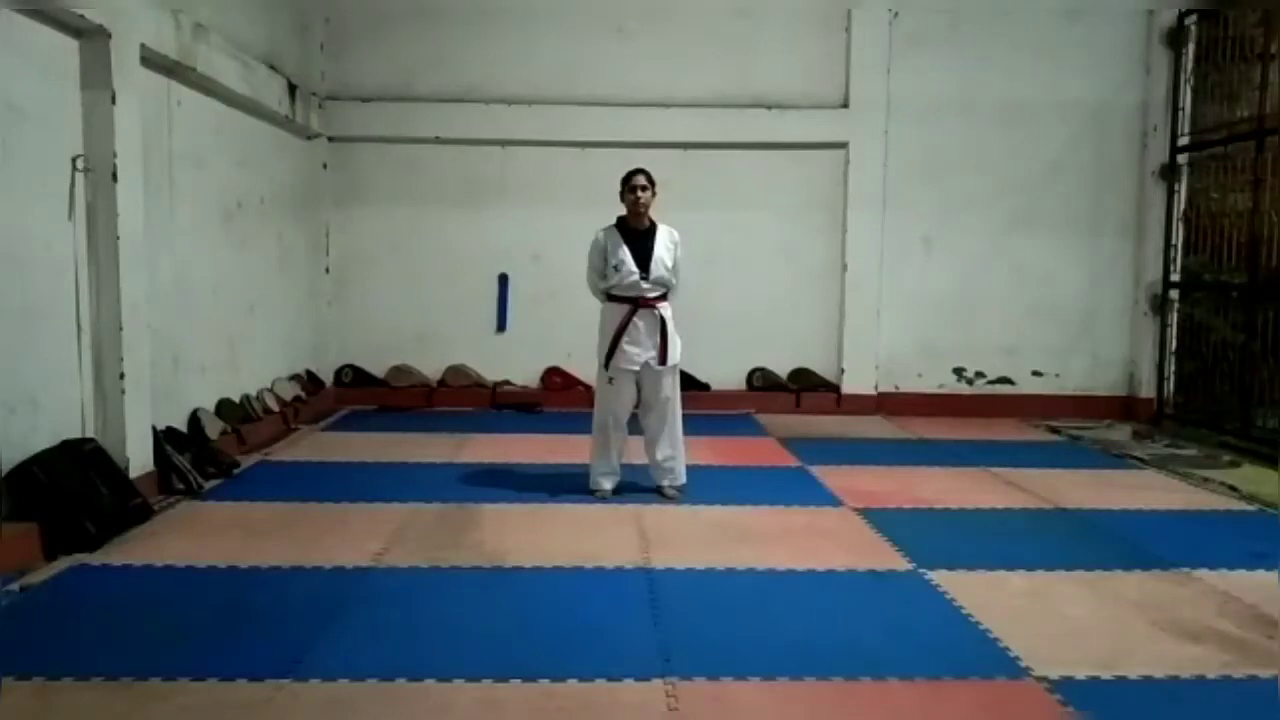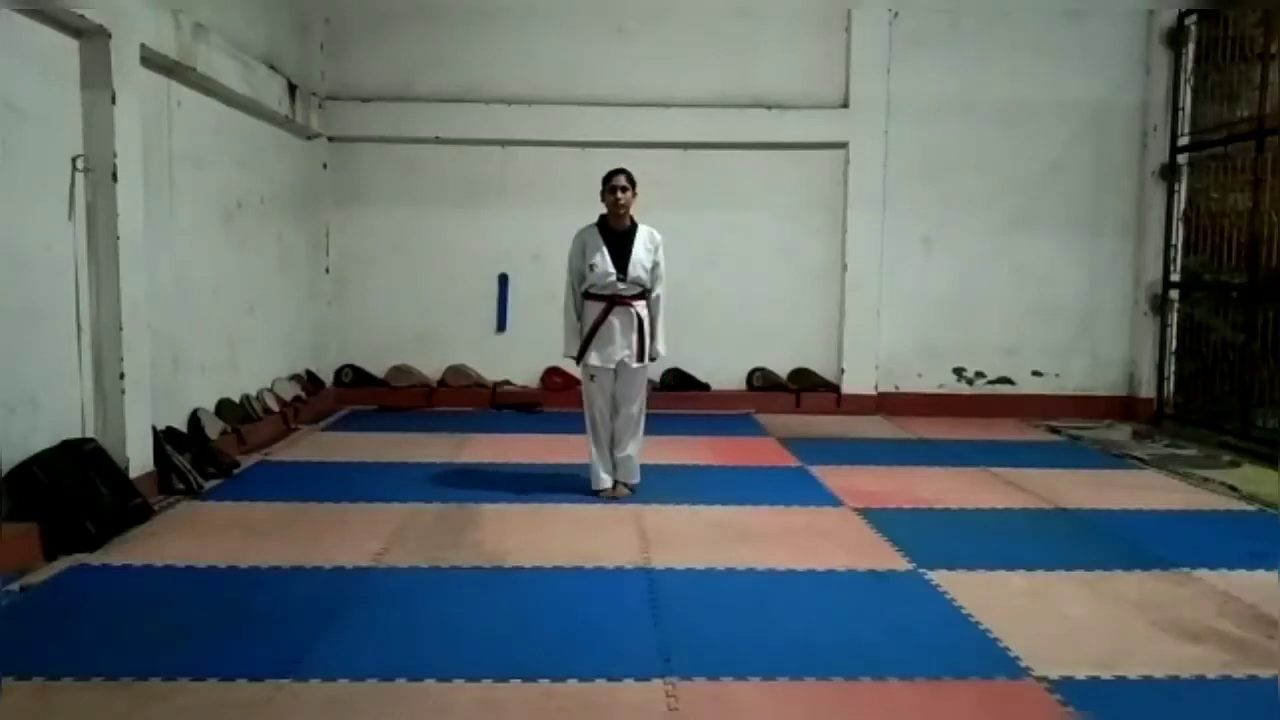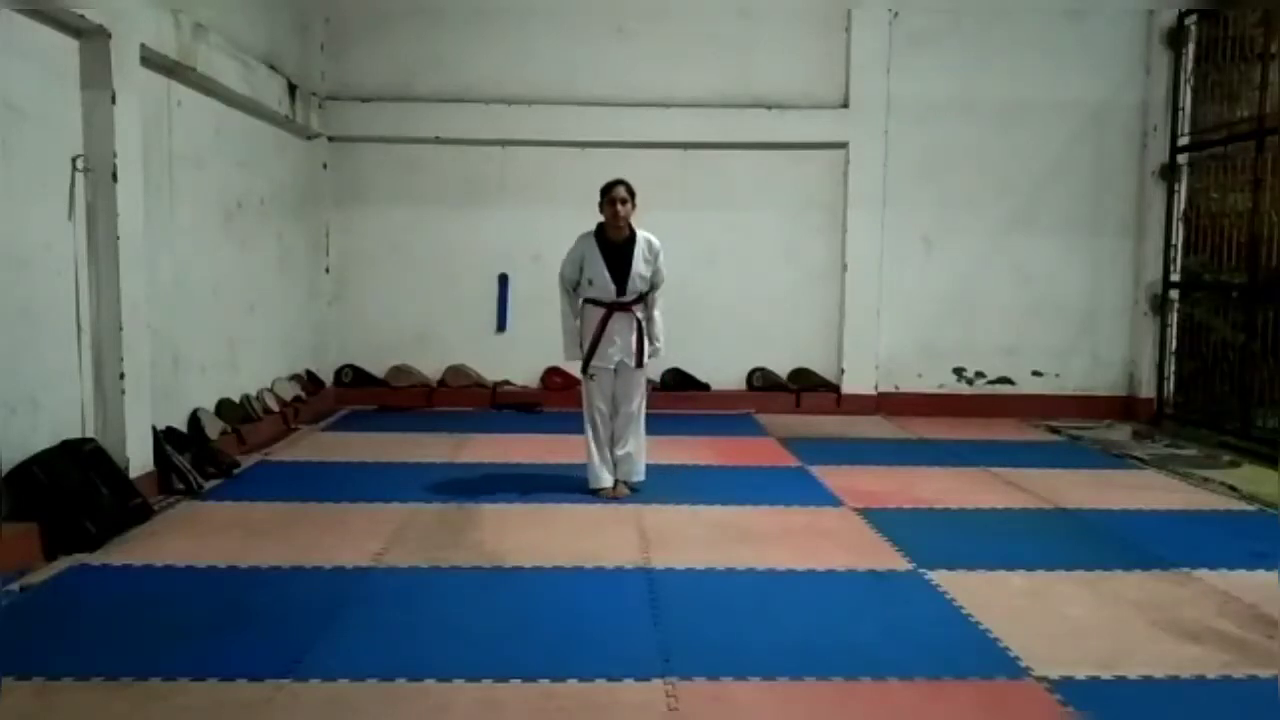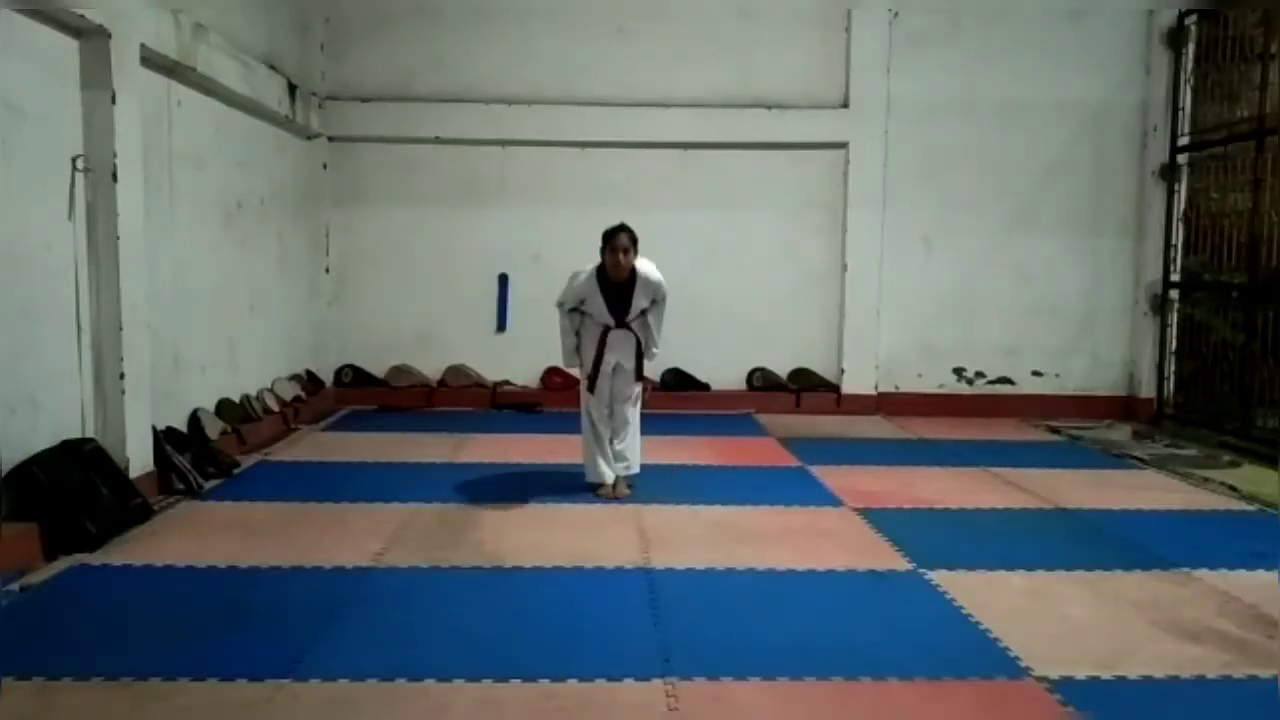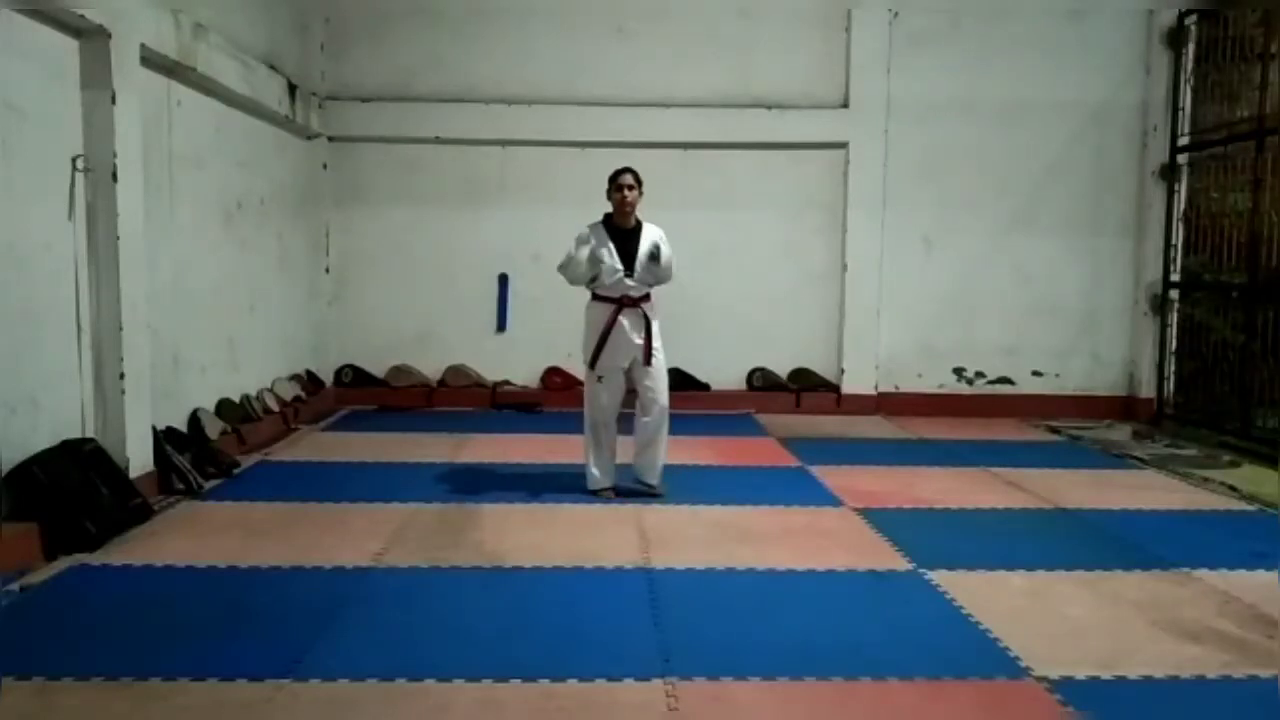
dt=1s
person 1, frame 1
left shoulder: (670, 238)
right shoulder: (605, 238)
right elbow: (596, 283)
left wrist: (651, 308)
right wrist: (626, 307)
left hip: (658, 327)
right hip: (619, 326)
left knee: (663, 407)
right knee: (612, 408)
left ankle: (668, 476)
right ankle: (604, 478)
person 1, frame 2
left shoulder: (651, 239)
right shoulder: (585, 238)
left elbow: (657, 292)
right elbow: (573, 292)
left wrist: (656, 342)
right wrist: (573, 342)
left hip: (634, 327)
right hip: (598, 327)
left knee: (630, 408)
right knee: (599, 408)
left ankle: (624, 475)
right ankle: (603, 477)
person 1, frame 3
left shoulder: (649, 245)
right shoulder: (584, 245)
left elbow: (655, 289)
right elbow: (567, 287)
left wrist: (654, 334)
right wrist: (574, 339)
left hip: (633, 330)
right hip: (597, 331)
left knee: (631, 405)
right knee: (598, 407)
left ankle: (625, 474)
right ankle: (603, 477)
person 1, frame 4
left shoulder: (650, 277)
right shoulder: (583, 280)
left elbow: (658, 303)
right elbow: (566, 309)
left wrist: (650, 343)
right wrist: (571, 351)
left hip: (630, 339)
right hip: (595, 339)
left knee: (626, 405)
right knee: (597, 407)
left ankle: (622, 473)
right ankle: (603, 475)
person 1, frame 5
left shoulder: (653, 234)
right shoulder: (593, 233)
left elbow: (663, 276)
right elbow: (568, 273)
left wrist: (659, 263)
right wrist: (586, 258)
left hip: (644, 321)
right hip: (605, 322)
left knee: (655, 402)
right knee: (602, 405)
left ankle: (648, 473)
right ankle: (601, 478)
